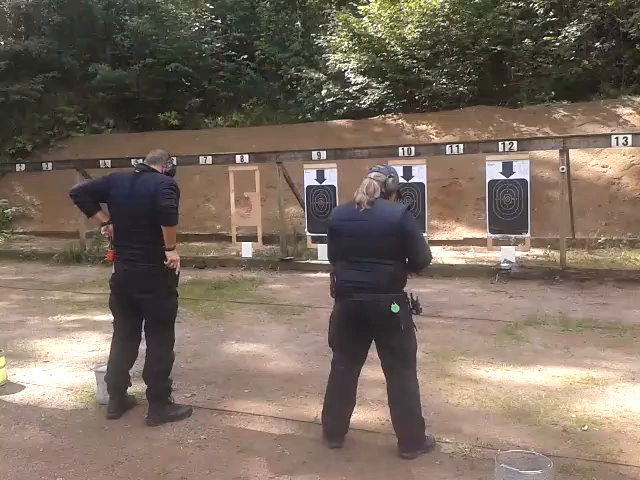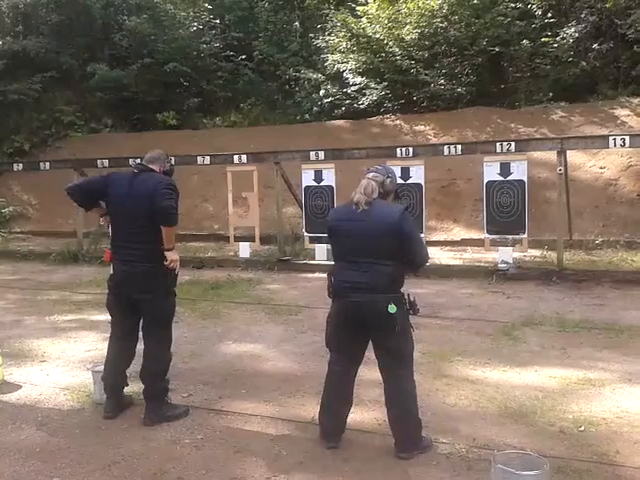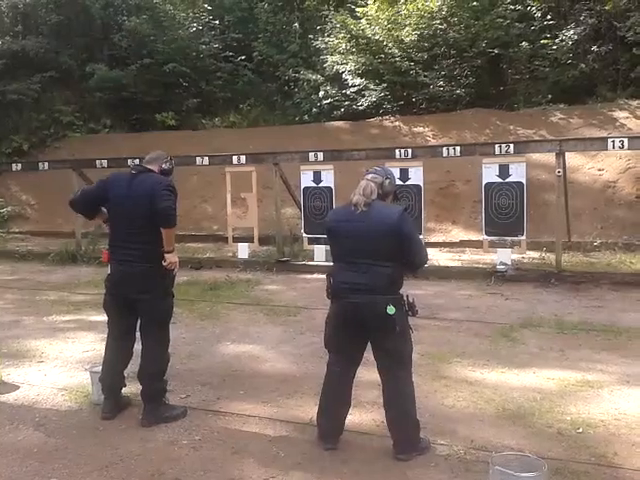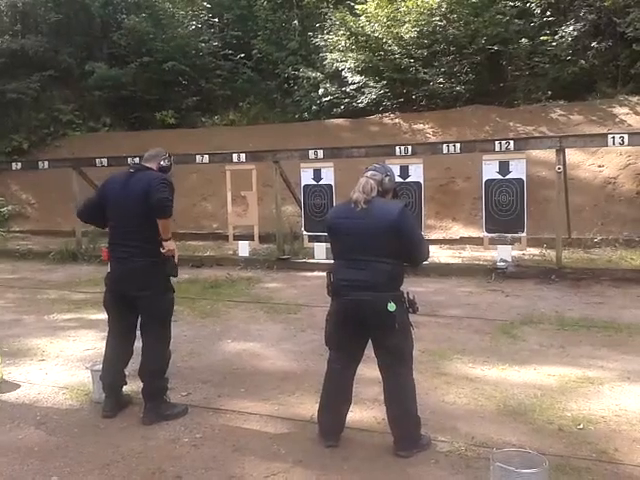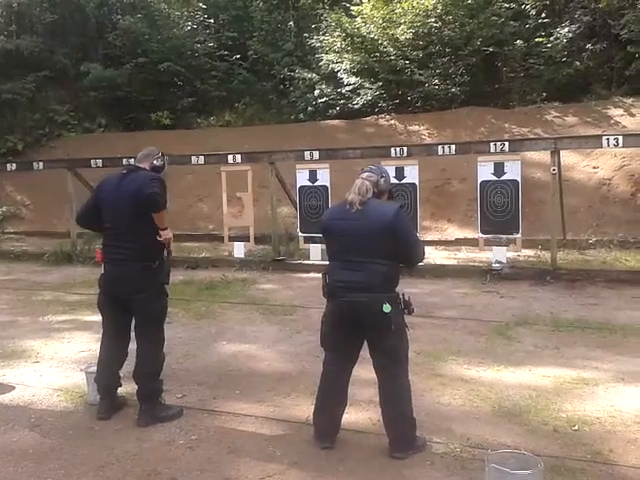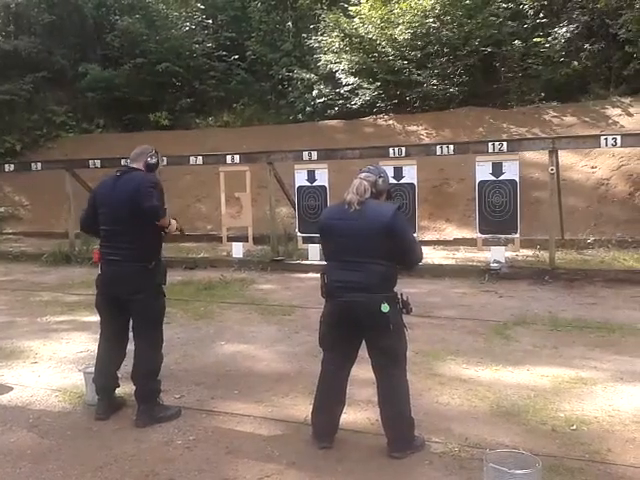
dt=0.2s
person 1, frame 1
left shoulder: (338, 215)
right shoulder: (399, 214)
right elbow: (422, 259)
left hip: (348, 302)
right hip: (388, 304)
left knee: (343, 367)
right knee: (401, 371)
left ankle: (333, 432)
right ankle: (411, 441)
person 1, frame 2
left shoulder: (336, 216)
right shoulder: (397, 215)
right elbow: (418, 259)
left hip: (345, 302)
right hip: (385, 304)
left knee: (340, 367)
right knee: (398, 372)
left ankle: (330, 433)
right ankle: (408, 442)
person 1, frame 3
left shoulder: (335, 217)
right shoulder: (396, 216)
right elbow: (418, 259)
left hip: (344, 303)
right hip: (384, 305)
left knee: (339, 368)
right knee: (396, 373)
left ankle: (328, 434)
right ankle: (406, 443)
person 1, frame 4
left shoulder: (336, 214)
right shoulder: (397, 212)
right elbow: (419, 254)
left hip: (345, 300)
right hip: (385, 302)
left knee: (339, 365)
right knee: (397, 370)
left ankle: (329, 431)
right ankle: (407, 439)
person 1, frame 5
left shoulder: (331, 215)
right shoulder: (392, 213)
right elbow: (415, 255)
left hip: (340, 302)
right hip: (380, 303)
left knee: (335, 367)
right knee: (392, 371)
left ankle: (324, 433)
right ankle: (402, 441)
person 1, frame 6
left shoulder: (329, 215)
right shoulder: (389, 214)
right elbow: (413, 257)
left hip: (338, 302)
right hip: (378, 304)
left knee: (333, 367)
right knee: (391, 371)
left ankle: (323, 433)
right ankle: (401, 441)
person 2, frame 1
left shoulder: (116, 181)
right shoulder: (164, 184)
left elbow: (78, 193)
right elbow: (167, 213)
left wrist: (105, 221)
right wrist: (170, 248)
left hip: (123, 272)
right hip: (155, 274)
left knee: (123, 335)
right knee: (159, 340)
left ankle: (116, 399)
right ankle: (159, 406)
person 2, frame 2
left shoulder: (115, 180)
right shoulder: (163, 184)
left elbow: (75, 189)
right elbow: (167, 213)
left wrist: (104, 212)
right wrist: (170, 249)
left hip: (121, 272)
right hip: (153, 274)
left knee: (121, 335)
right knee: (157, 340)
left ankle: (113, 399)
right ankle: (156, 406)
person 2, frame 3
left shoulder: (114, 181)
right shoulder: (161, 184)
left elbow: (77, 202)
right elbow: (166, 215)
left wrist: (107, 216)
right wrist: (169, 250)
left hip: (118, 272)
right hip: (151, 274)
left knee: (118, 335)
right knee: (155, 341)
left ankle: (111, 400)
right ankle: (154, 407)
person 2, frame 4
left shoulder: (113, 182)
right shoulder: (159, 181)
left elbow: (85, 213)
right elbow: (161, 205)
right wrist: (167, 238)
left hip: (118, 270)
right hip: (150, 271)
left knee: (118, 333)
right knee: (155, 338)
left ankle: (112, 398)
right ankle: (155, 404)
person 2, frame 5
left shoulder: (107, 184)
right shoulder: (151, 180)
left elbow: (83, 219)
right elbow: (153, 199)
right wrist: (163, 228)
left hip: (112, 271)
right hip: (144, 273)
left knee: (113, 335)
right knee: (149, 339)
left ankle: (106, 400)
right ankle: (150, 406)
person 2, frame 6
left shoulder: (103, 186)
right shoulder: (147, 183)
left elbow: (87, 226)
right elbow: (153, 210)
right wrist: (167, 224)
left hip: (109, 272)
right hip: (141, 274)
left knee: (111, 335)
right knee: (148, 340)
left ankle: (105, 400)
right ankle: (148, 407)
